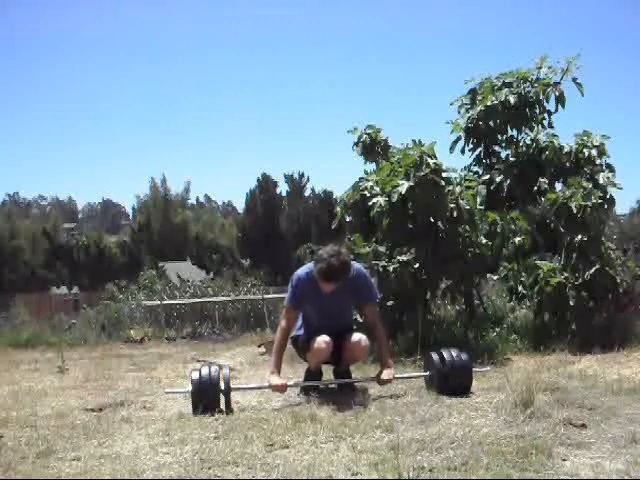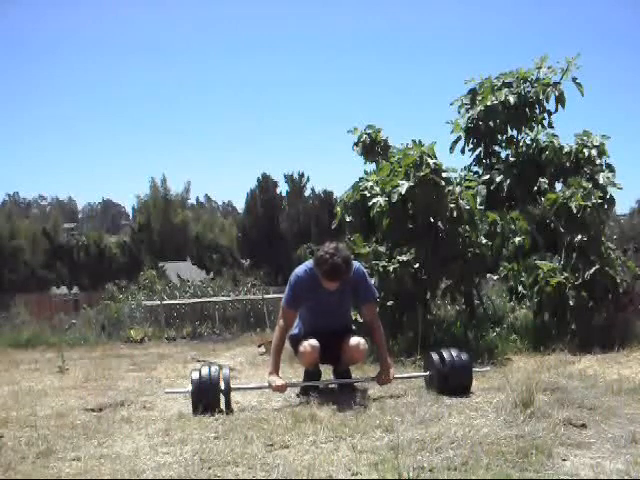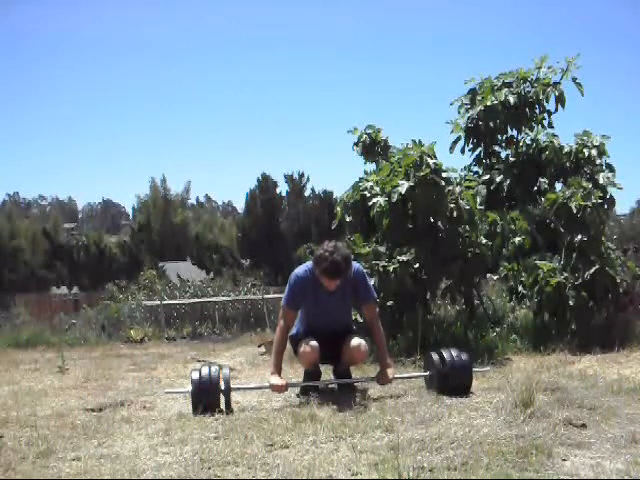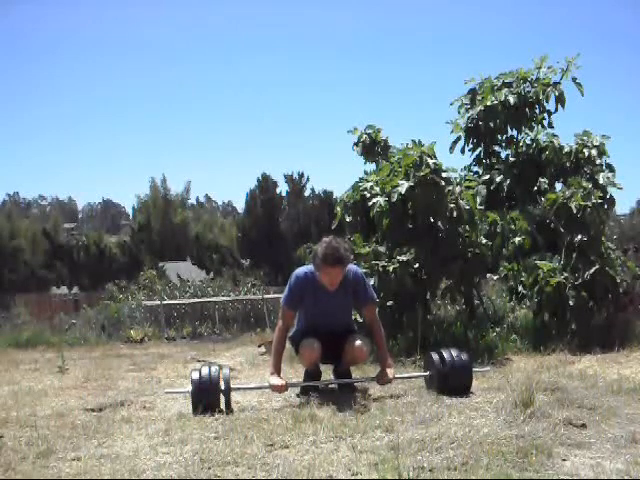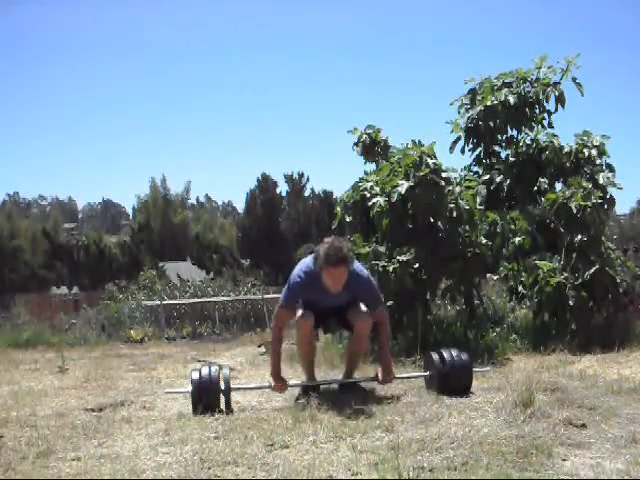
dt=1s
person 1, frame 1
left shoulder: (358, 274)
right shoulder: (303, 277)
left elbow: (373, 320)
right elbow: (286, 323)
left wrist: (387, 364)
right wrist: (274, 372)
left hip: (342, 334)
right hip: (309, 336)
left knee: (361, 344)
right knee: (322, 345)
left ankle: (342, 371)
right ankle: (313, 374)
person 1, frame 2
left shoulder: (357, 272)
right shoulder: (302, 275)
left elbow: (372, 319)
right elbow: (283, 322)
left wrist: (385, 365)
right wrist: (273, 373)
left hip: (341, 334)
right hip: (308, 335)
left knee: (359, 348)
right knee: (309, 351)
left ankle: (342, 370)
right ankle: (312, 373)
person 1, frame 3
left shoulder: (356, 273)
right shoulder: (301, 276)
left elbow: (373, 319)
right elbow: (284, 323)
left wrist: (386, 364)
right wrist: (275, 373)
left hip: (342, 335)
right hip: (308, 335)
left knee: (360, 349)
right knee: (308, 351)
left ankle: (342, 371)
right ankle: (311, 374)
person 1, frame 4
left shoulder: (355, 276)
right shoulder: (301, 277)
left elbow: (373, 320)
right elbow: (283, 324)
left wrist: (386, 365)
right wrist: (275, 373)
left hip: (342, 335)
right hip: (309, 335)
left knee: (362, 349)
right knee: (310, 350)
left ankle: (342, 371)
right ankle: (312, 373)
person 1, frame 5
left shoulder: (360, 275)
right shoulder: (302, 275)
left elbow: (382, 318)
right elbow: (278, 323)
left wrist: (386, 365)
right wrist: (276, 374)
left hip: (344, 305)
right hip: (312, 306)
left knee: (365, 320)
right knee: (304, 321)
left ankle: (348, 379)
right ankle: (310, 381)
